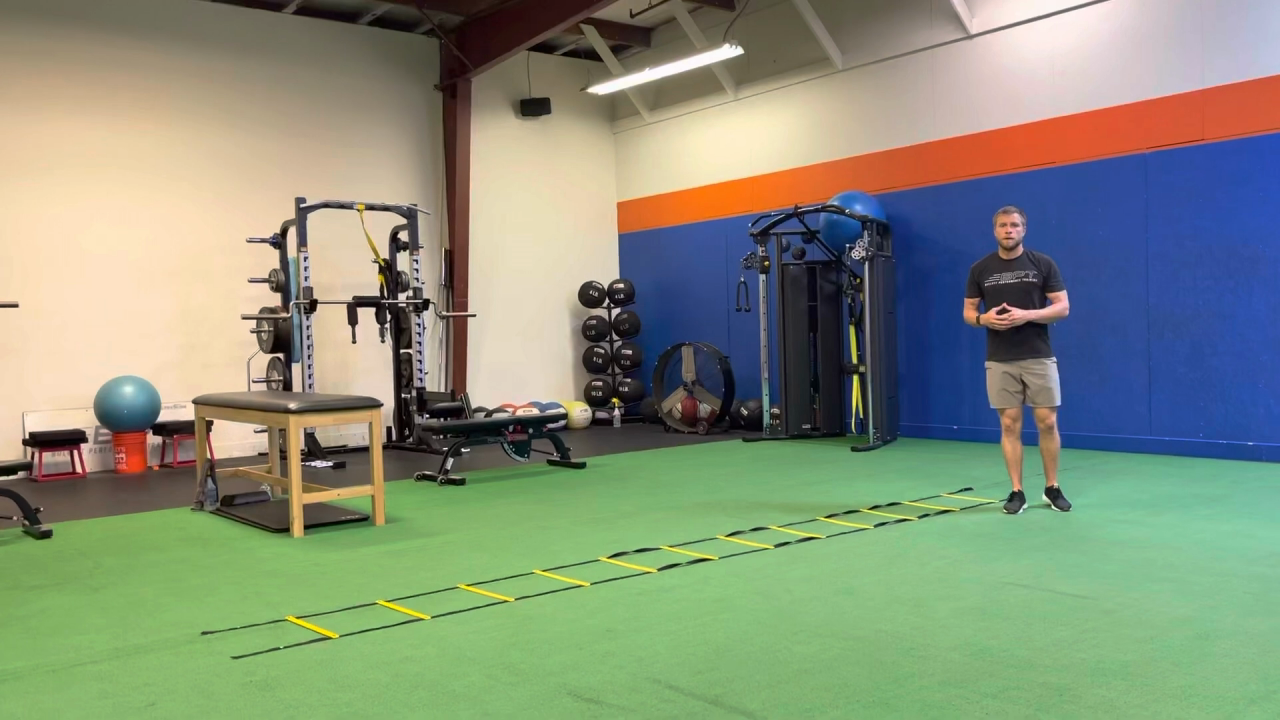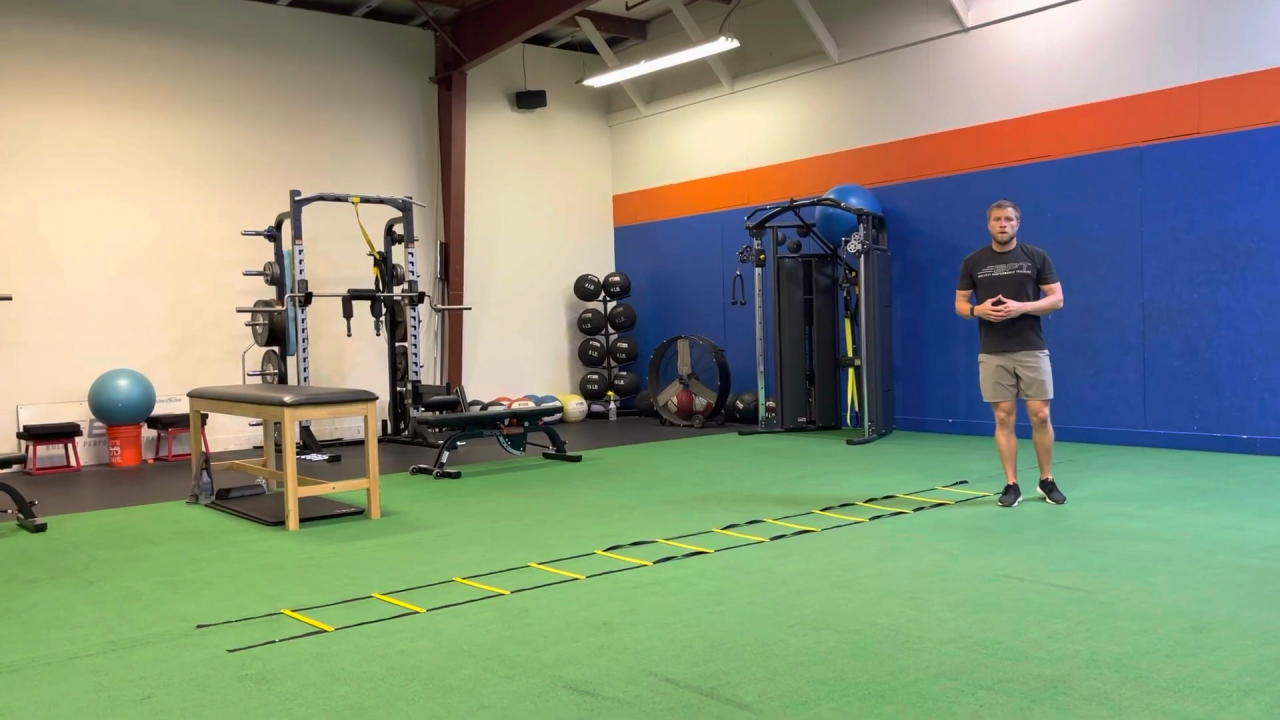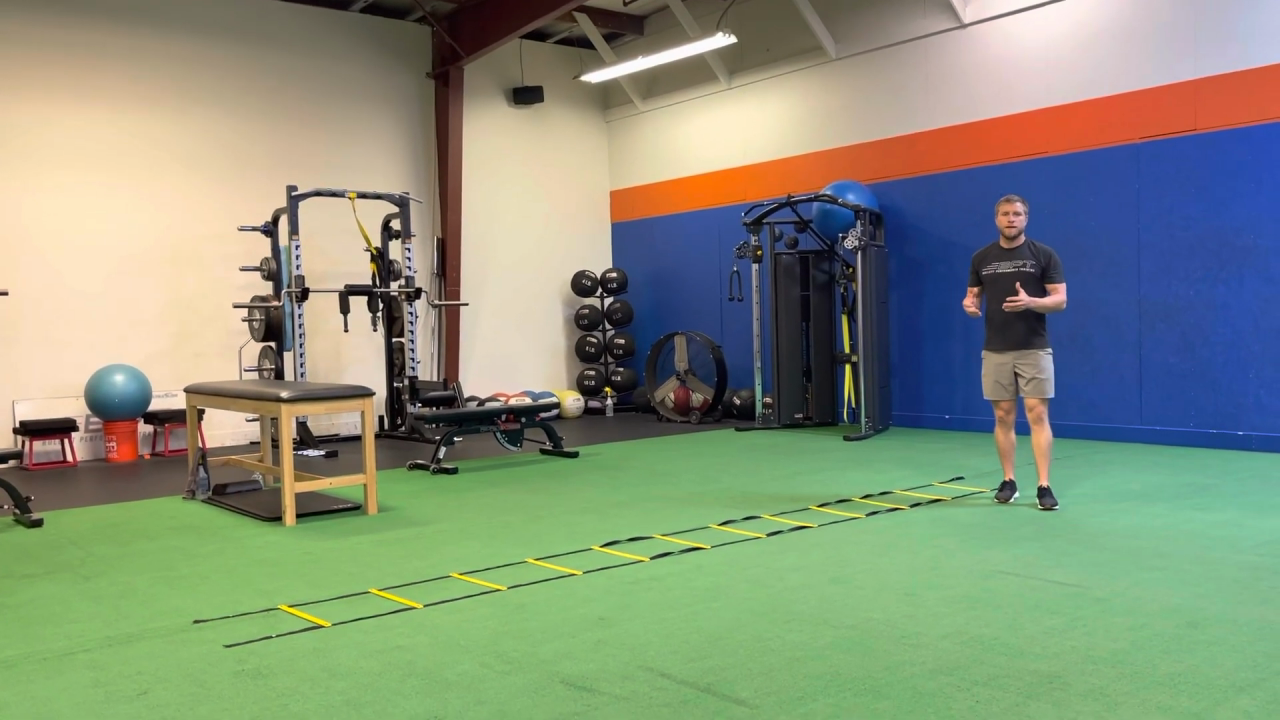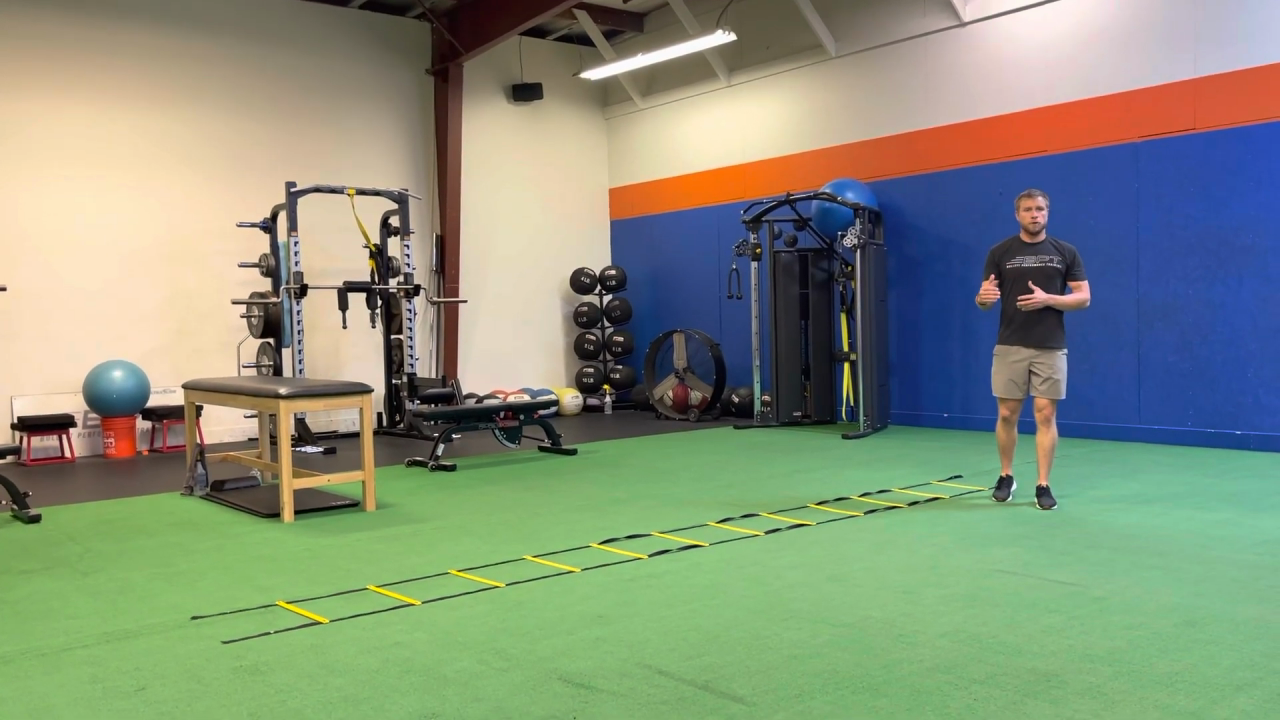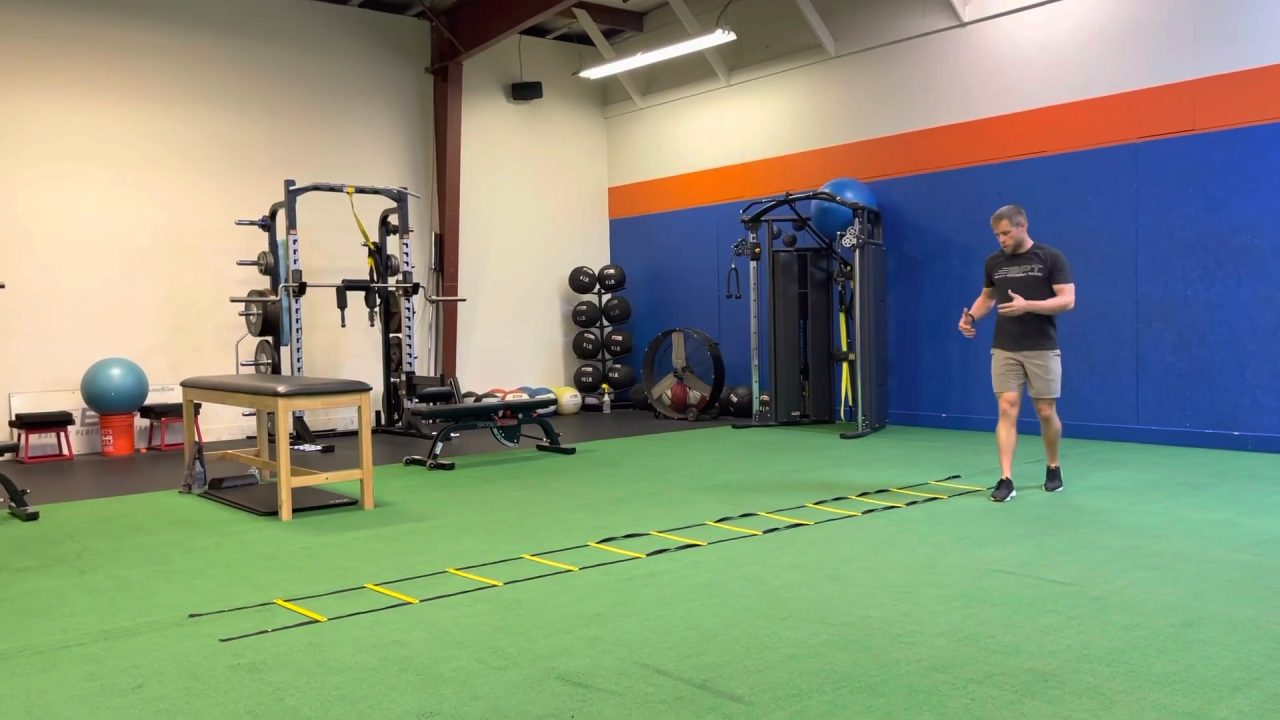
dt=1s
person 1, frame 1
left shoulder: (1043, 264)
right shoulder: (980, 269)
left elbow: (1062, 307)
right elbow: (968, 311)
left wrist: (1027, 315)
right wrist: (983, 319)
left hip: (1039, 357)
right hip: (1000, 361)
left knee: (1047, 423)
right knee: (1010, 425)
left ankle: (1052, 488)
right ankle: (1017, 491)
person 1, frame 2
left shoulder: (1037, 257)
right shoulder: (973, 262)
left elbow: (1057, 299)
right elbow: (960, 304)
left wrist: (1022, 307)
right wrist: (978, 310)
left hip: (1032, 350)
right hip: (993, 353)
left knee: (1040, 416)
right knee: (1004, 418)
left ankle: (1047, 481)
right ankle: (1011, 484)
person 1, frame 3
left shoulder: (1044, 255)
right shoulder: (981, 258)
left elbow: (1060, 300)
right elbow: (972, 297)
left wrist: (1030, 302)
right wrist: (969, 305)
left hip: (1035, 349)
right hip: (995, 350)
left knee: (1038, 415)
right knee: (1003, 417)
left ankle: (1044, 486)
right ankle: (1009, 481)
person 1, frame 4
left shoulder: (1066, 252)
right shoulder: (1000, 252)
left elbow: (1083, 297)
right elbow: (983, 296)
left wrist: (1048, 298)
right wrist: (984, 297)
left hip: (1051, 348)
right hip: (1009, 347)
left knee: (1046, 415)
right knee: (1007, 414)
left ankle: (1043, 485)
right ankle: (1006, 476)
person 1, frame 5
left shoulder: (1053, 258)
right shoulder: (993, 262)
left elbow: (1067, 300)
right elbow: (987, 296)
left wrist: (1027, 305)
right wrist: (971, 316)
left hip: (1043, 350)
right hip: (1005, 350)
left knee: (1046, 413)
right knee: (1006, 411)
left ankle: (1053, 467)
right ankle: (1006, 480)
